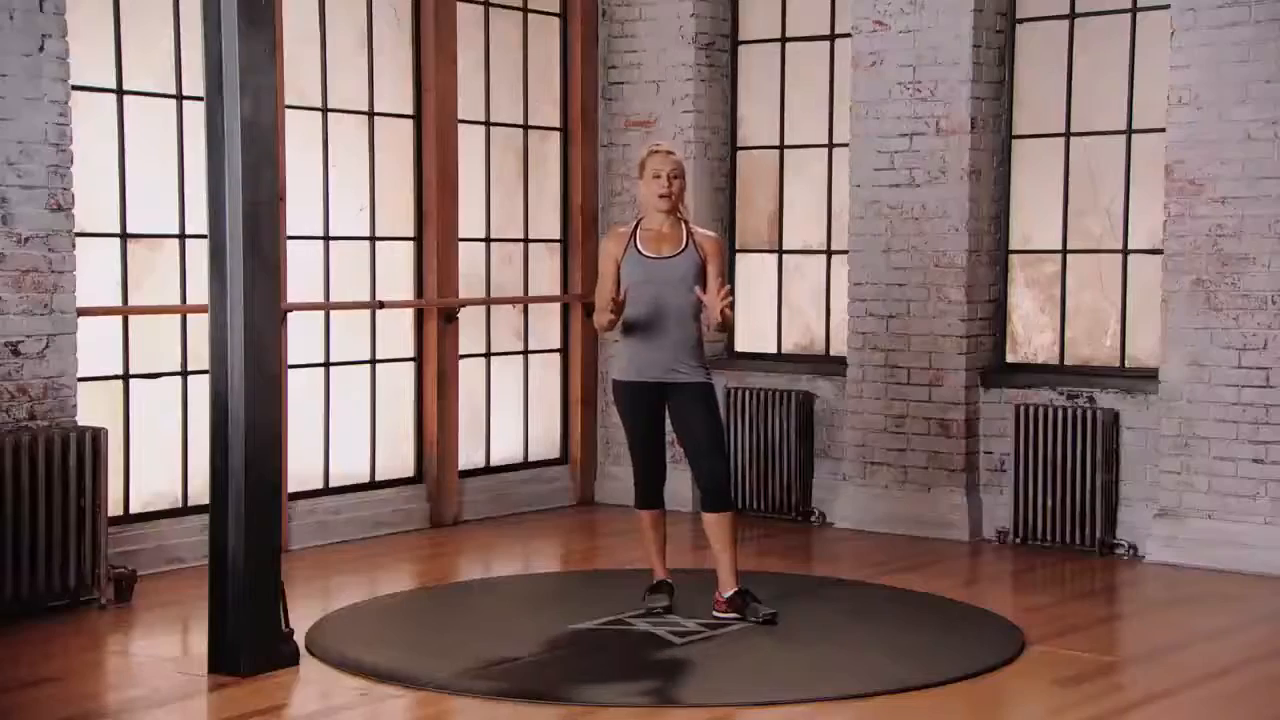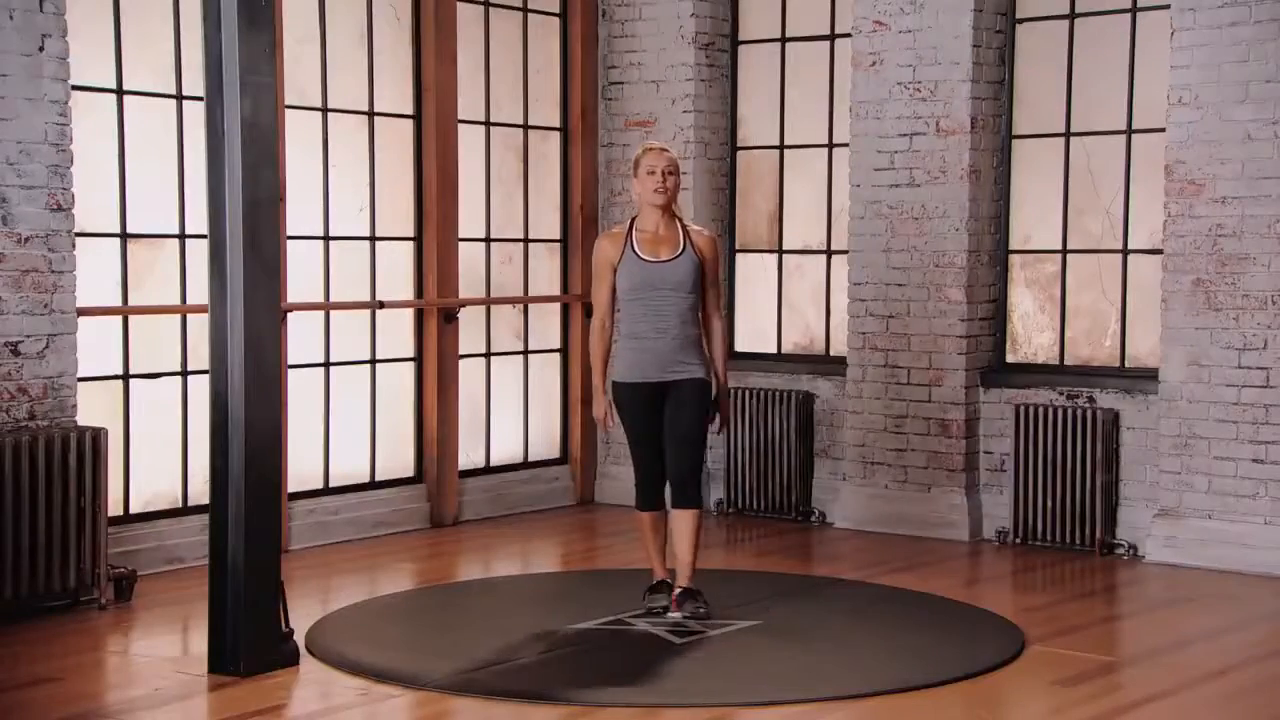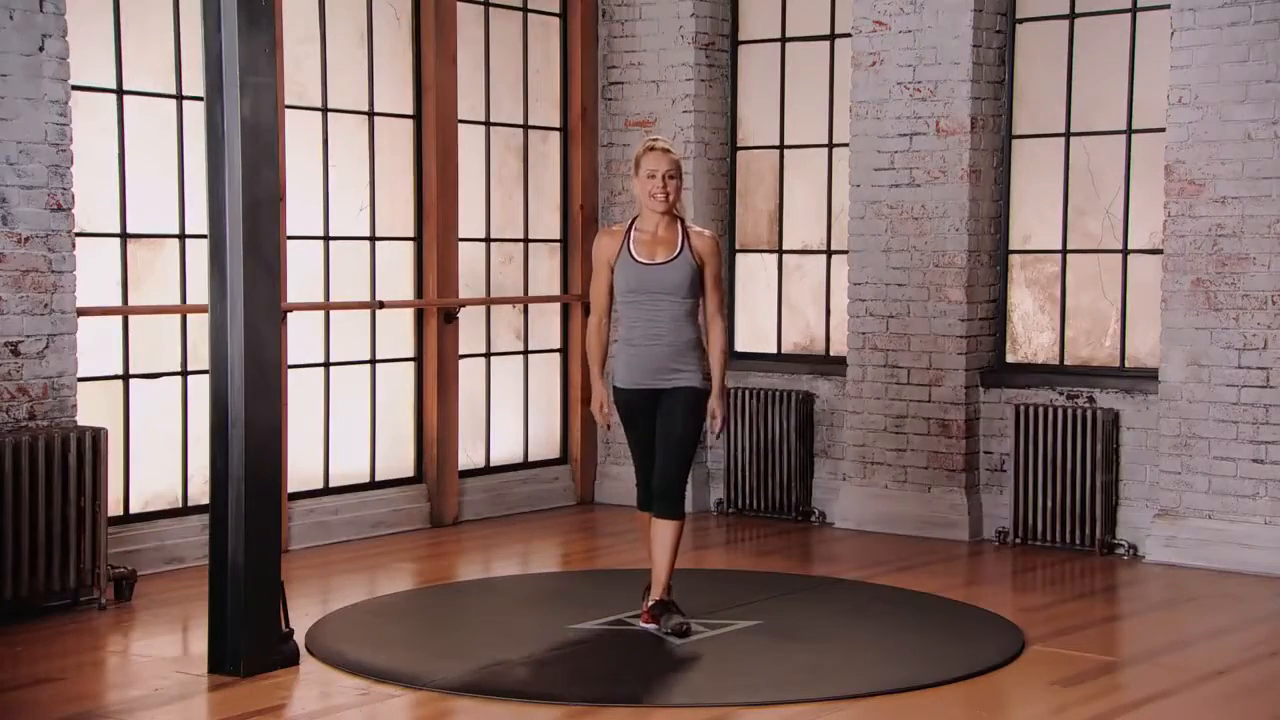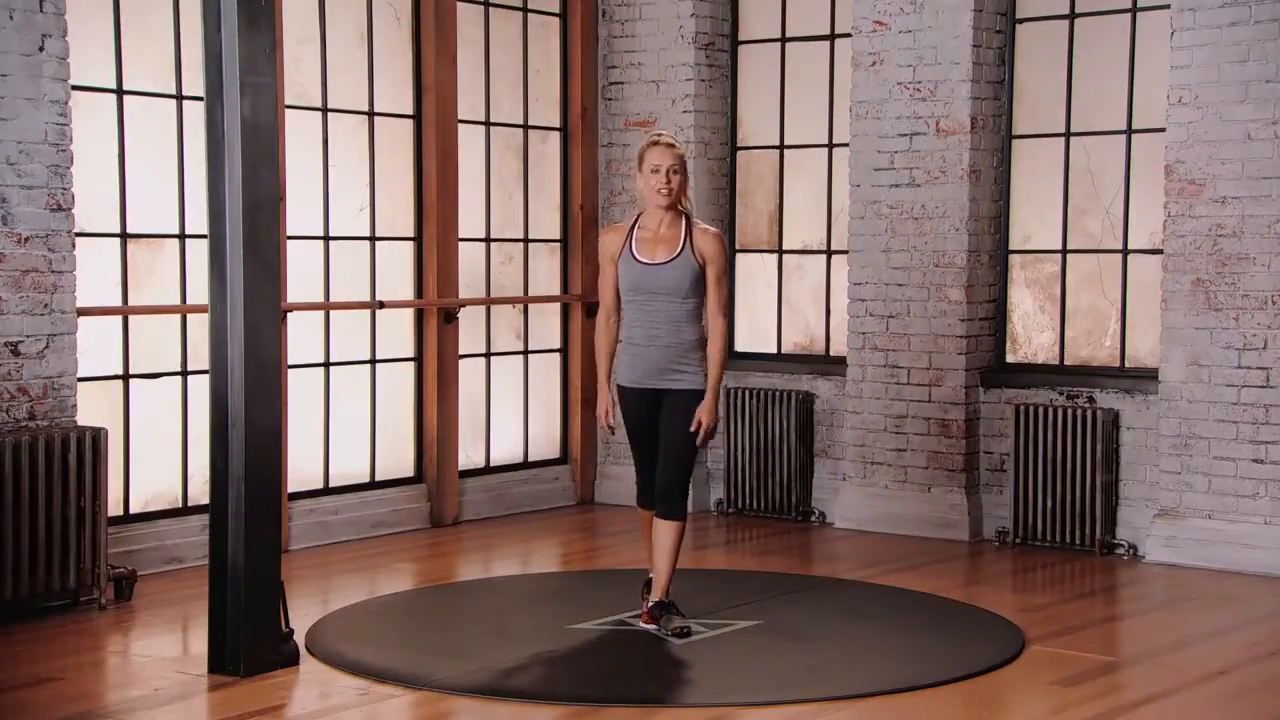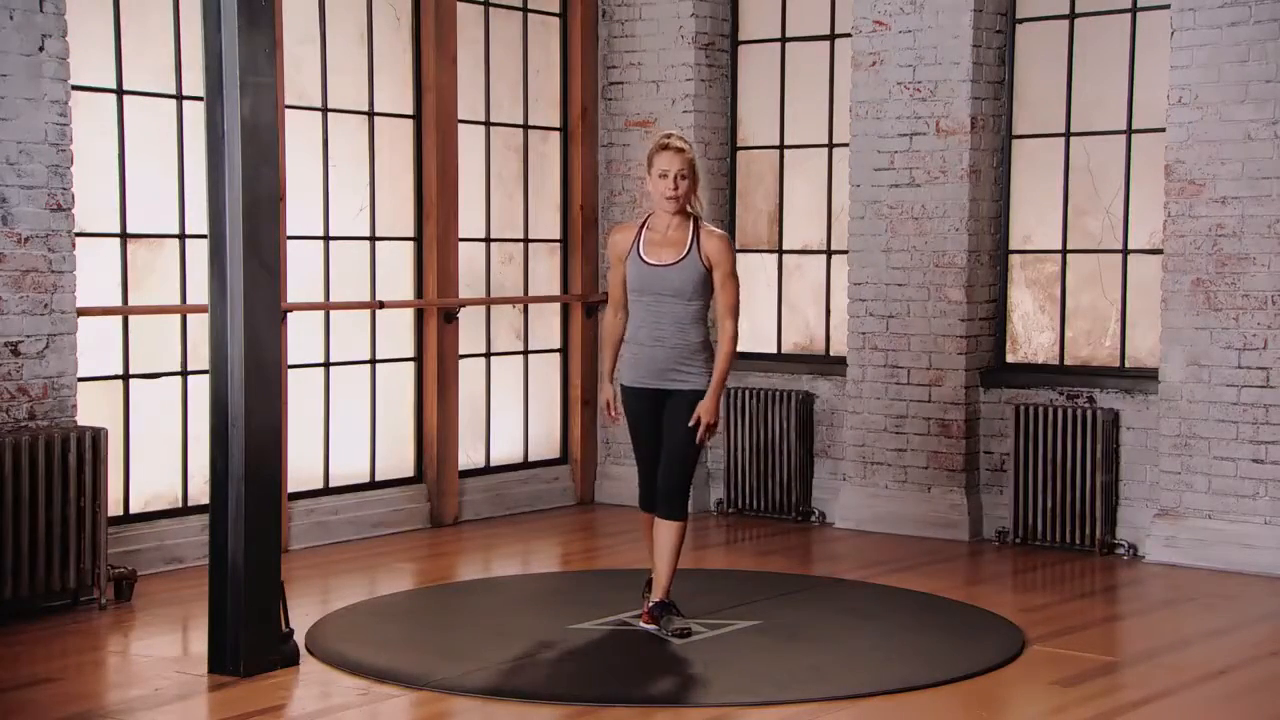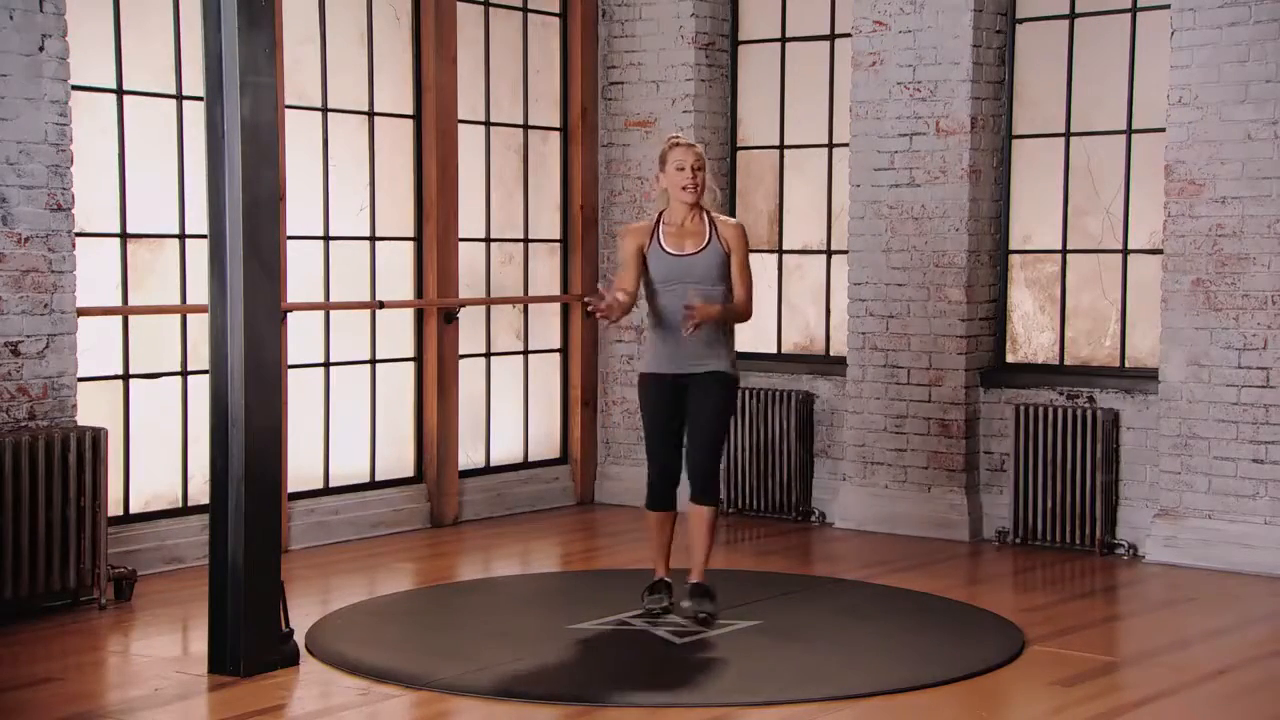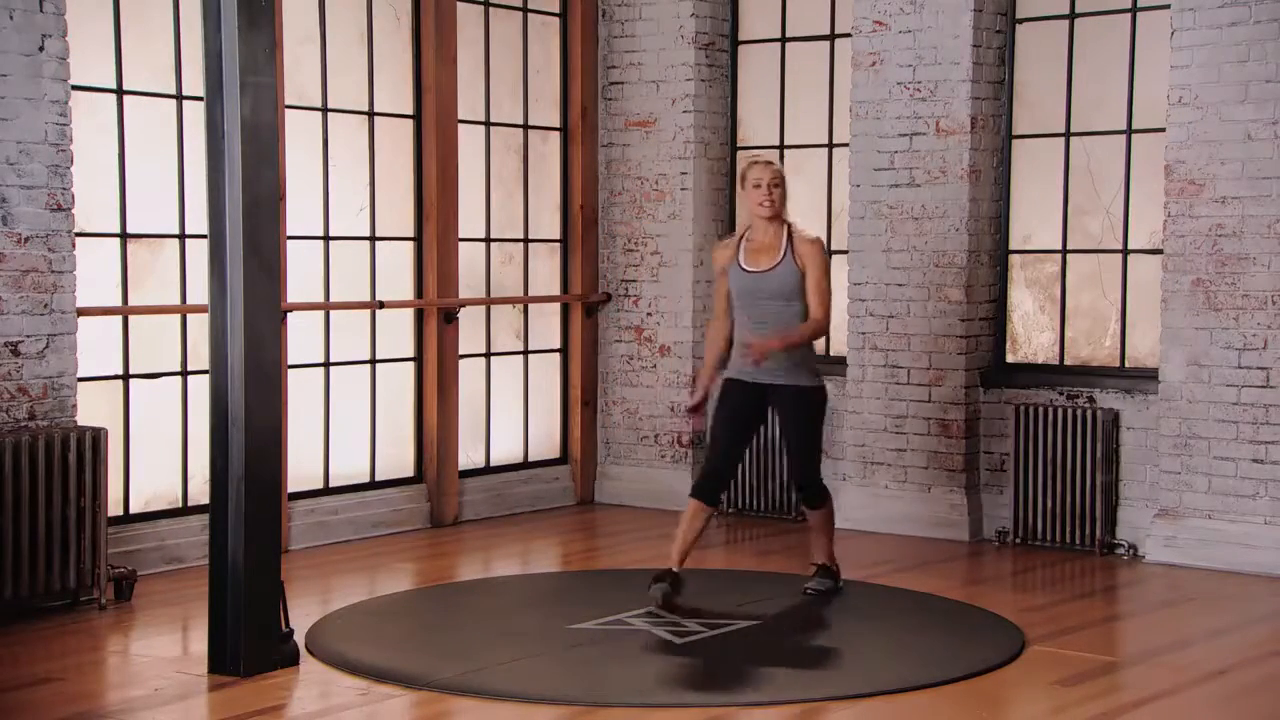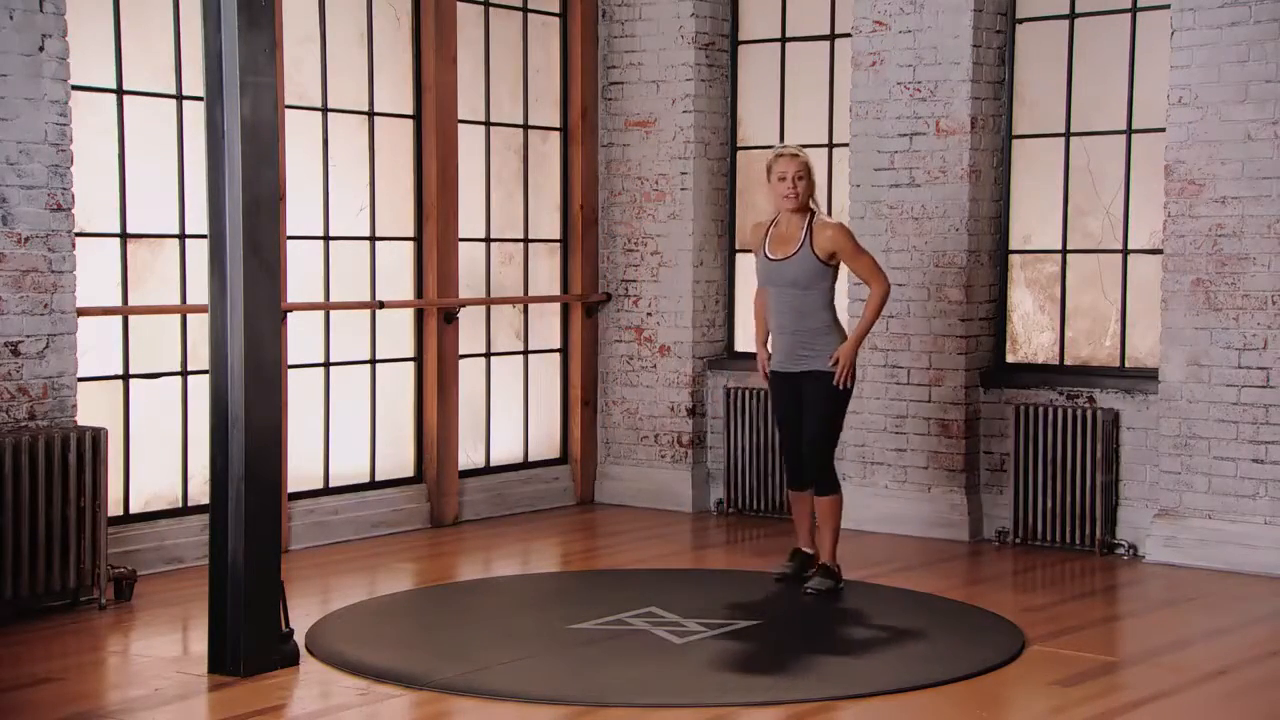
dt=0.5s
person 1, frame 1
left shoulder: (706, 243)
right shoulder: (617, 242)
left elbow: (718, 318)
right elbow: (598, 317)
left wrist: (719, 313)
right wrist: (610, 316)
left hip: (690, 375)
right hip: (635, 376)
left knee: (714, 475)
right knee: (648, 476)
left ankle: (729, 591)
right ankle: (660, 578)
person 1, frame 2
left shoulder: (701, 243)
right shoulder: (611, 245)
left elbow: (712, 319)
right elbow: (601, 322)
left wrist: (722, 384)
right wrist: (598, 389)
left hip: (688, 374)
right hip: (633, 377)
left knee: (685, 476)
right knee: (649, 478)
left ankle: (685, 587)
right ankle: (660, 579)
person 1, frame 3
left shoulder: (702, 243)
right shoulder: (610, 243)
left elbow: (714, 320)
right elbow: (599, 319)
left wrist: (718, 389)
right wrist: (596, 383)
left hip: (685, 381)
right hip: (632, 380)
left knee: (670, 485)
right knee: (648, 483)
left ankle: (657, 599)
right ankle: (658, 581)
person 1, frame 4
left shoulder: (706, 241)
right shoulder: (614, 240)
left elbow: (718, 323)
right elbow: (608, 318)
left wrist: (712, 395)
right wrist: (603, 386)
left hip: (686, 382)
right hip: (635, 381)
left knee: (672, 486)
right knee: (647, 483)
left ankle: (658, 600)
right ankle: (655, 574)
person 1, frame 5
left shoulder: (713, 243)
right shoulder: (623, 239)
left elbow: (727, 324)
right elbow: (615, 312)
left wrist: (713, 394)
right wrist: (606, 378)
left hip: (690, 383)
right hip: (639, 381)
left knee: (673, 488)
right knee: (650, 484)
left ankle: (658, 600)
right ankle: (656, 576)
person 1, frame 6
left shoulder: (729, 231)
right shoulder: (640, 235)
left elbow: (745, 306)
right elbow: (625, 292)
left wrist: (717, 313)
right wrist: (612, 306)
left hip: (714, 368)
right hip: (660, 369)
left knee: (703, 470)
right knee: (662, 473)
left ankle: (699, 583)
right ankle: (660, 578)
person 1, frame 7
left shoulder: (806, 247)
right shoulder: (727, 252)
left elbow: (819, 320)
right elbow: (722, 323)
left wrist: (777, 343)
right wrist: (703, 384)
left hip: (797, 380)
right hip: (742, 379)
left knee: (804, 478)
right knee: (714, 473)
left ankle: (825, 563)
right ankle: (671, 569)
person 1, frame 8
left shoulder: (829, 234)
right shoulder: (760, 235)
left elbow: (880, 285)
left wrist: (853, 343)
right wrist: (760, 347)
left hip: (825, 366)
right hip: (784, 367)
left knee: (817, 460)
right knee: (793, 461)
left ankle: (828, 563)
right ankle: (805, 549)
